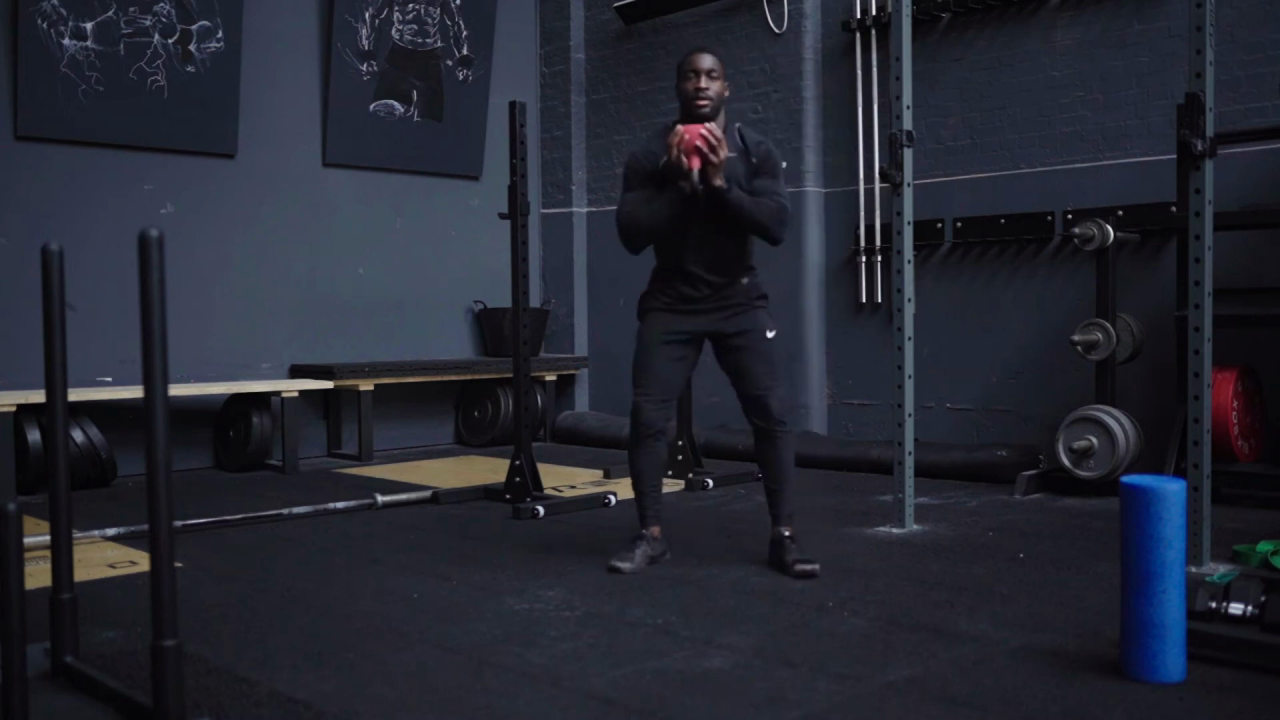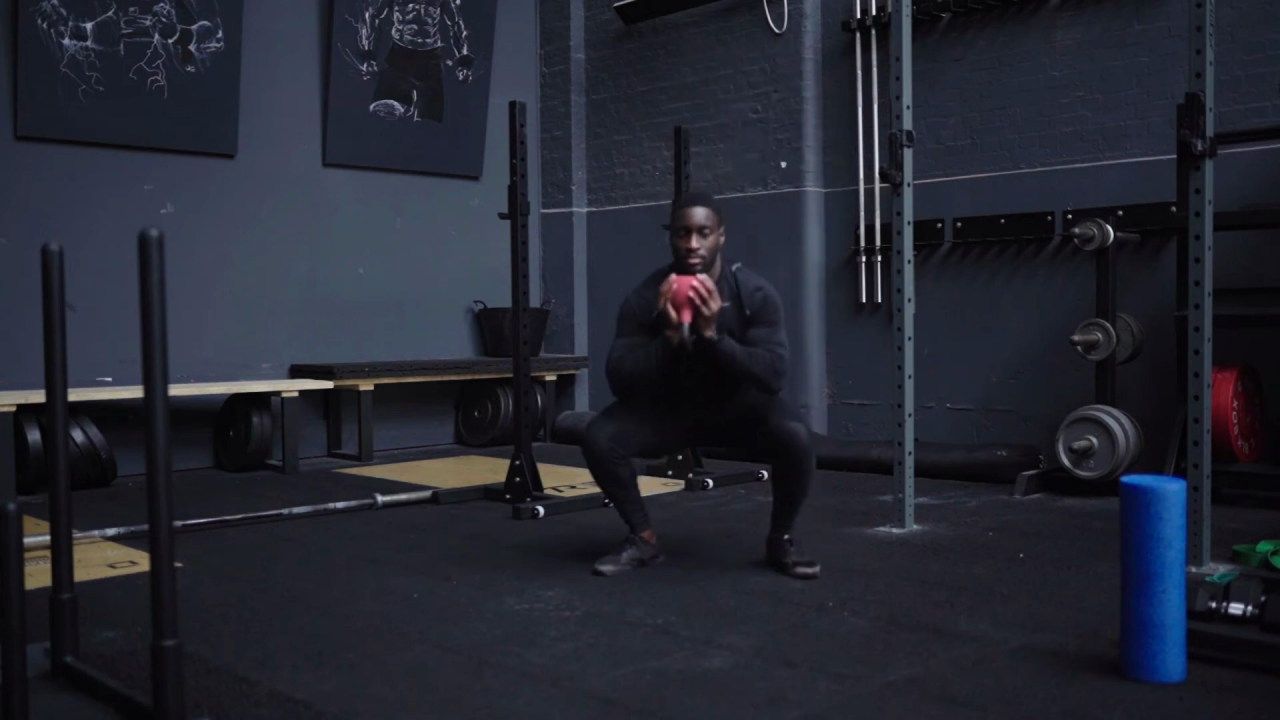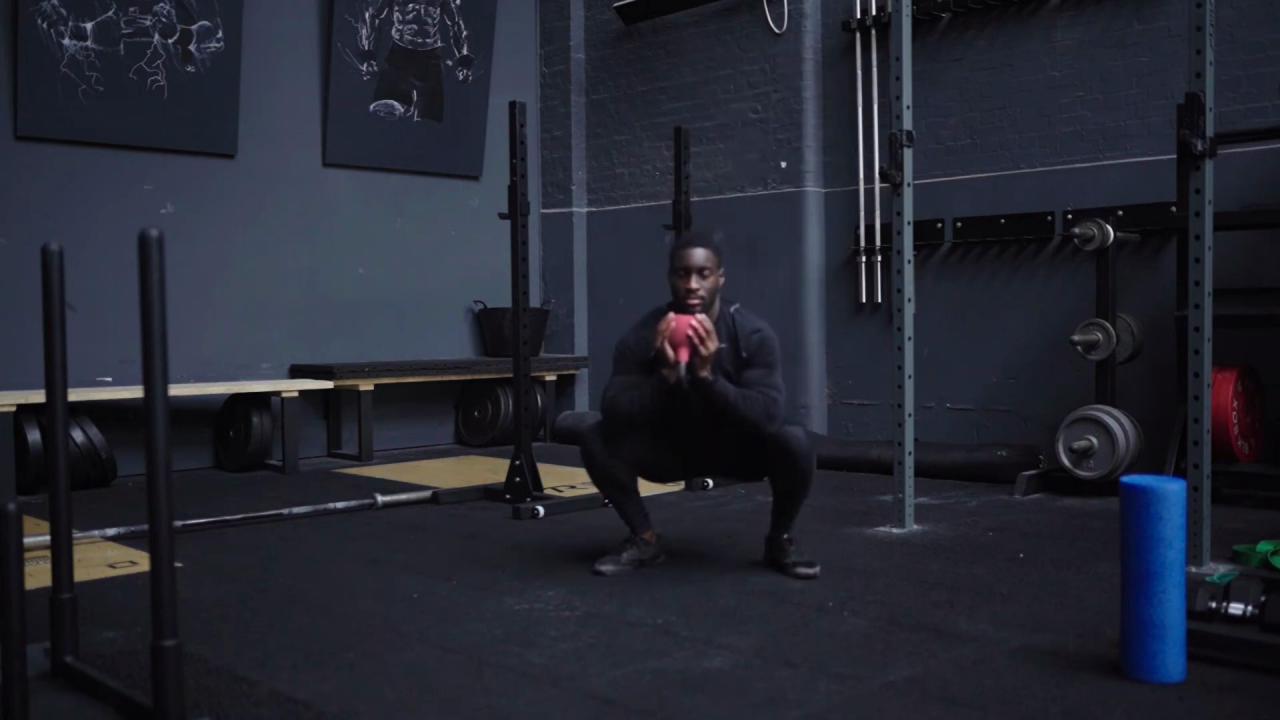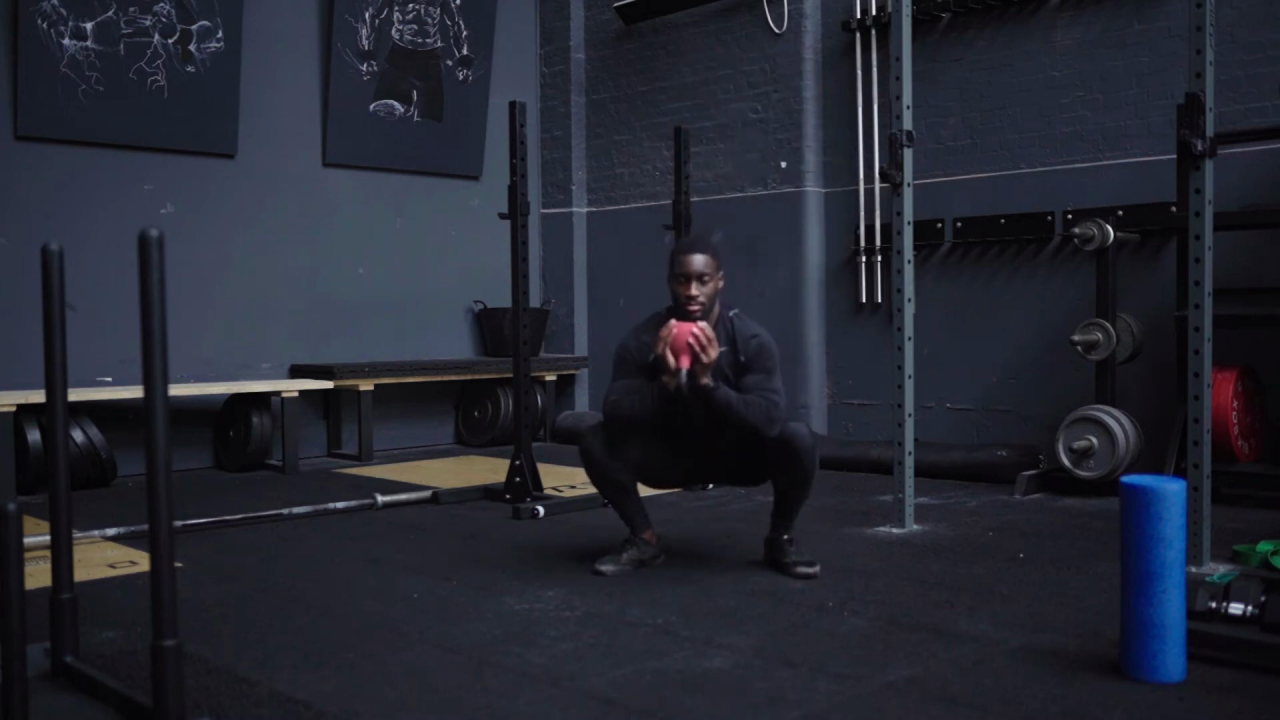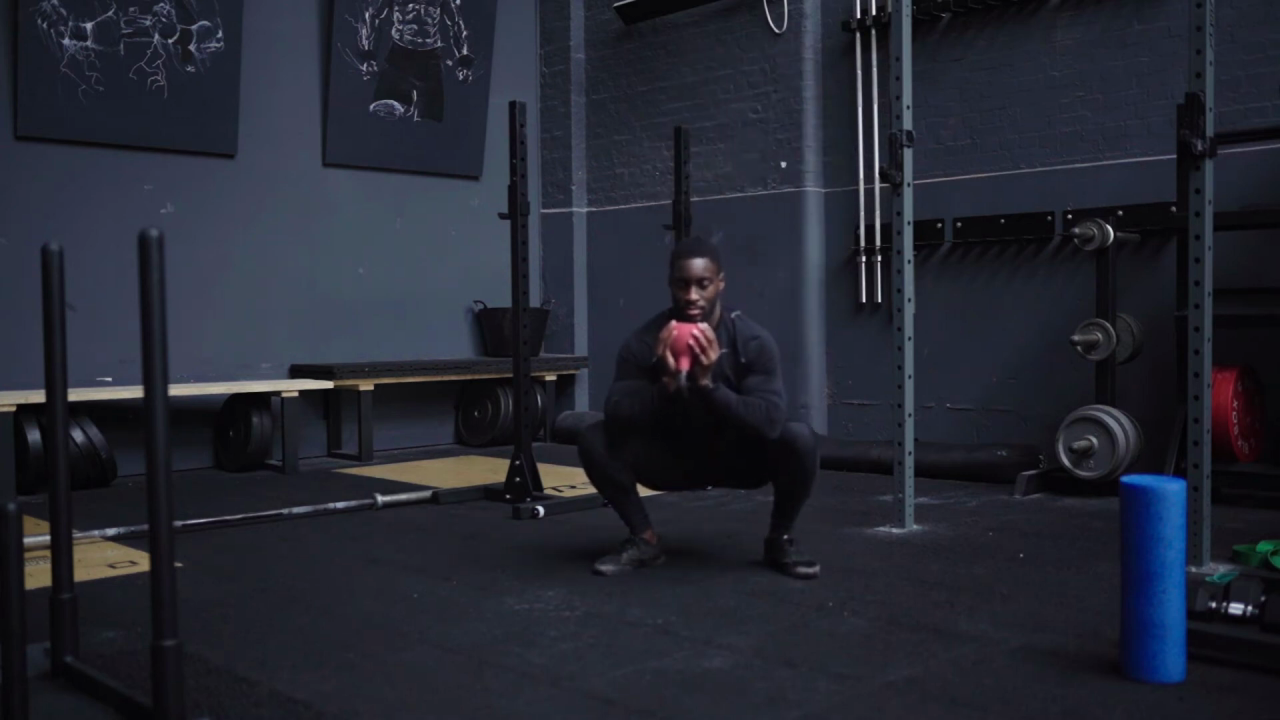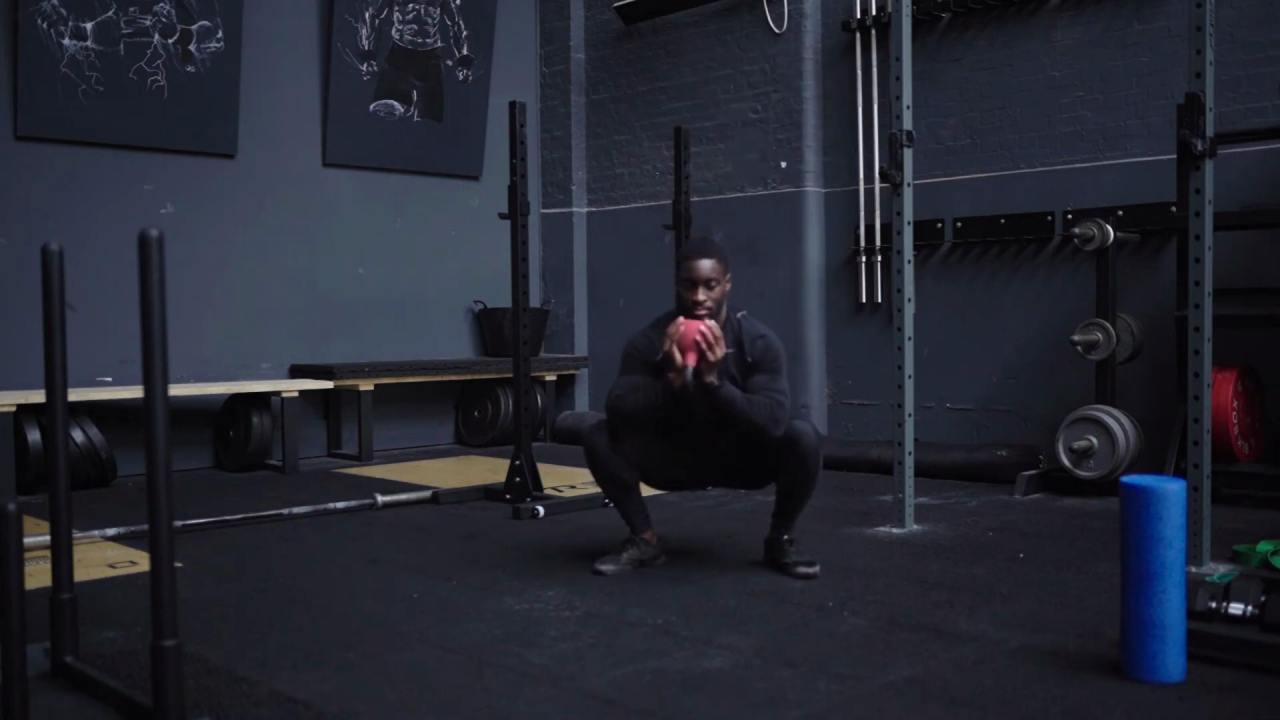
dt=0.7s
person 1, frame 1
left shoulder: (756, 150)
right shoulder: (649, 154)
left elbow: (776, 226)
right elbow: (631, 236)
left wrist: (721, 184)
right wrist: (680, 187)
left hip: (738, 302)
right hip: (670, 306)
left knee: (770, 412)
right knee: (648, 415)
left ankle: (783, 535)
right ankle: (651, 535)
person 1, frame 2
left shoulder: (755, 293)
right shoulder: (645, 299)
left elbow: (773, 374)
right elbow: (620, 381)
left wrist: (713, 336)
right wrist: (669, 338)
left hip: (737, 404)
right hip: (666, 407)
left knee: (795, 437)
right knee: (599, 438)
left ankle: (780, 540)
right ankle: (643, 539)
person 1, frame 3
left shoulder: (753, 334)
right shoulder: (641, 337)
left elbow: (768, 417)
right elbow: (615, 415)
left wrist: (707, 375)
right wrist: (665, 376)
left hip: (736, 447)
right hip: (670, 447)
left knee: (793, 442)
right knee: (597, 441)
left ankle: (780, 541)
right ankle: (644, 539)
person 1, frame 4
left shoulder: (752, 340)
right shoulder: (640, 341)
left elbow: (769, 419)
right elbow: (616, 418)
left wrist: (708, 382)
right wrist: (666, 383)
left hip: (736, 454)
right hip: (671, 455)
left knee: (798, 439)
right knee: (596, 442)
left ankle: (779, 541)
right ankle: (644, 539)
person 1, frame 5
left shoulder: (753, 341)
right shoulder: (642, 343)
left elbow: (770, 421)
right elbow: (617, 419)
left wrist: (708, 384)
right wrist: (667, 384)
left hip: (737, 457)
right hip: (672, 458)
left knee: (799, 439)
right knee: (595, 441)
left ankle: (780, 541)
right ankle: (644, 540)
person 1, frame 6
left shoulder: (759, 341)
right shoulder: (648, 341)
left elbow: (775, 420)
right elbow: (619, 414)
left wrist: (714, 380)
right wrist: (671, 379)
left hip: (741, 458)
right hip: (677, 458)
left knee: (803, 438)
right knee: (600, 438)
left ankle: (780, 541)
right ankle: (643, 540)
